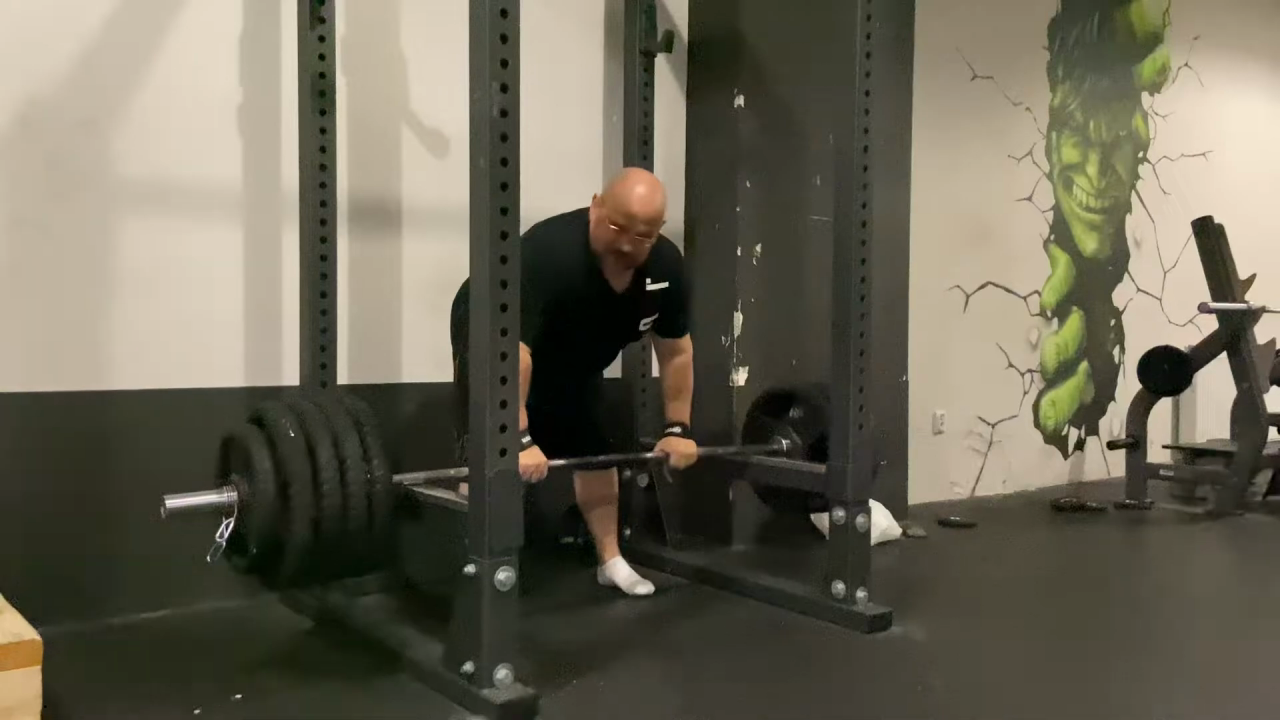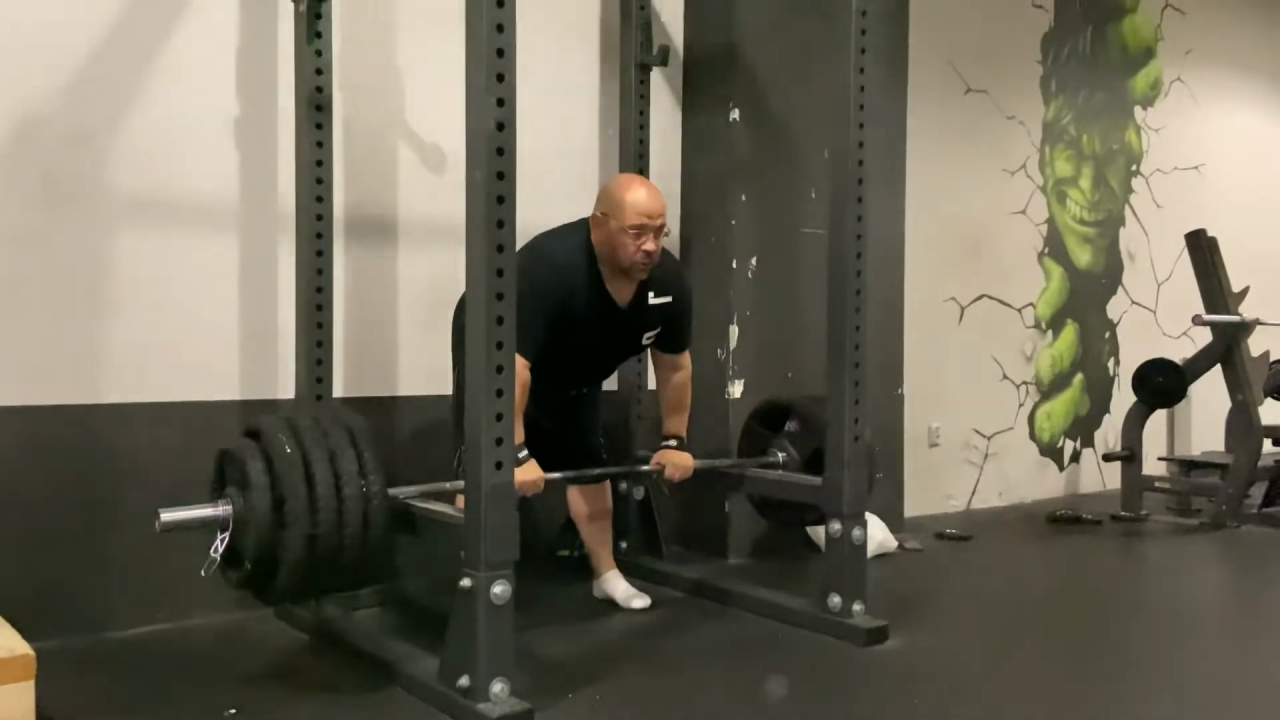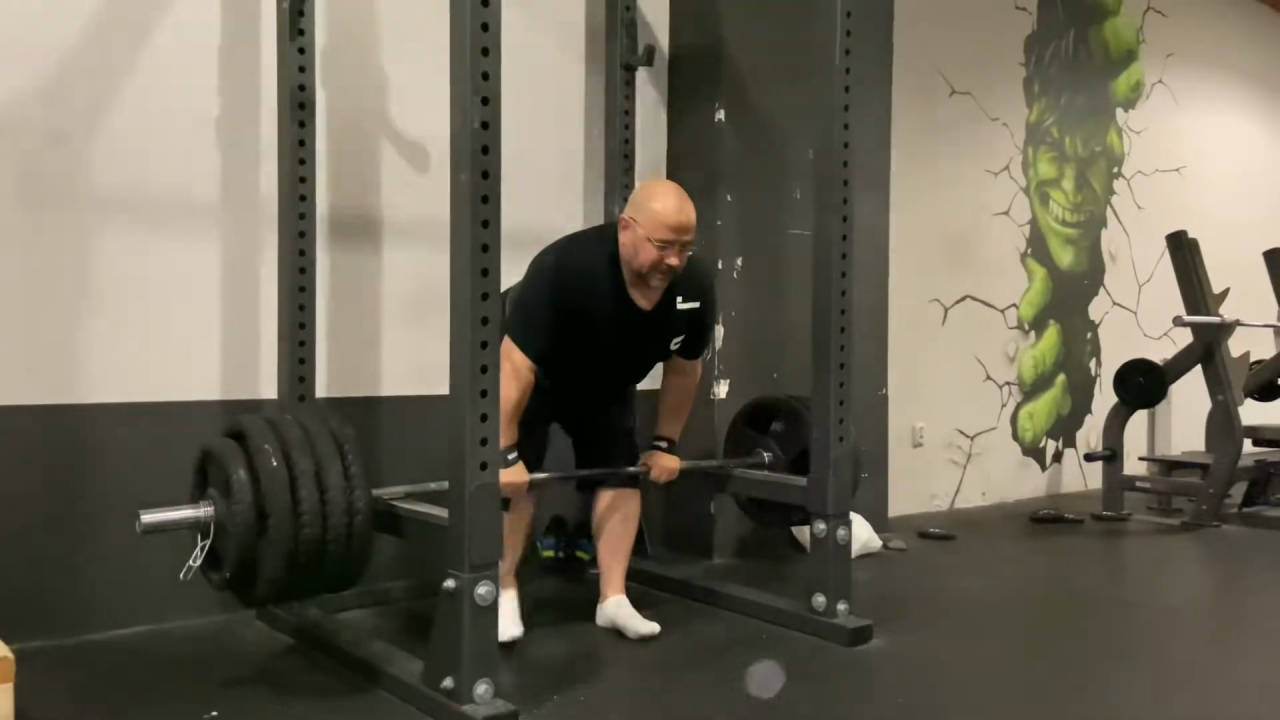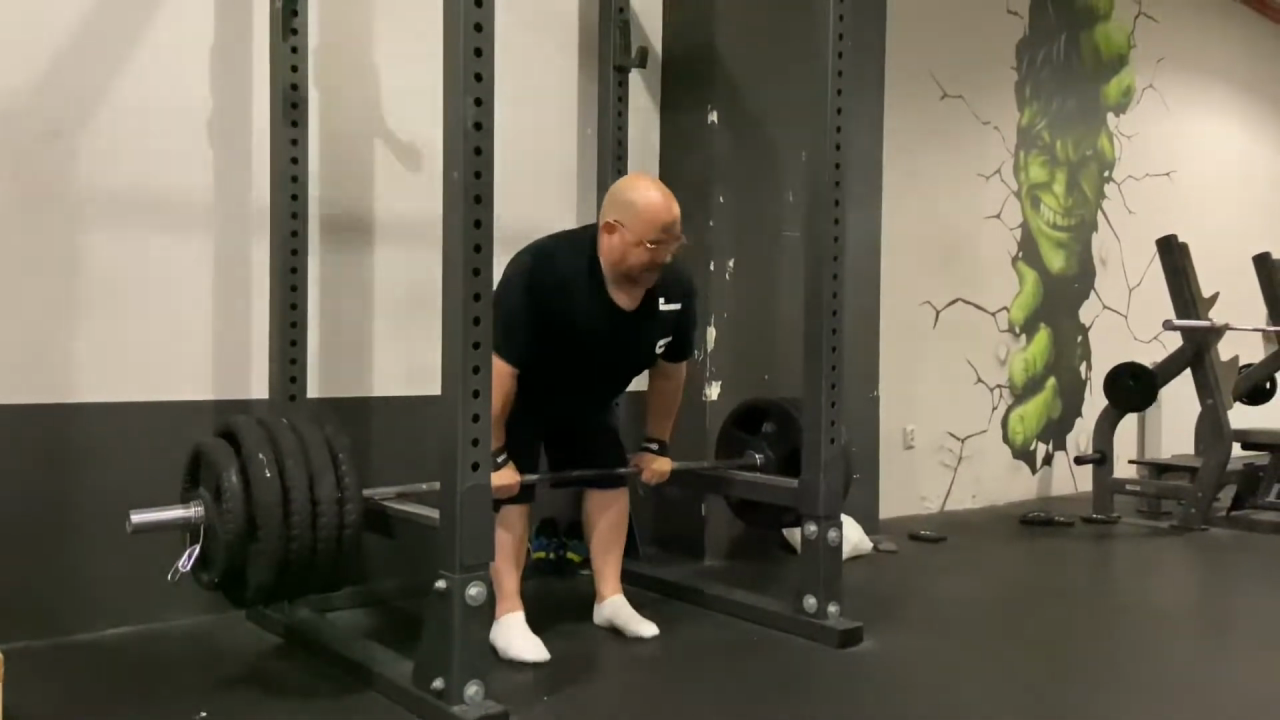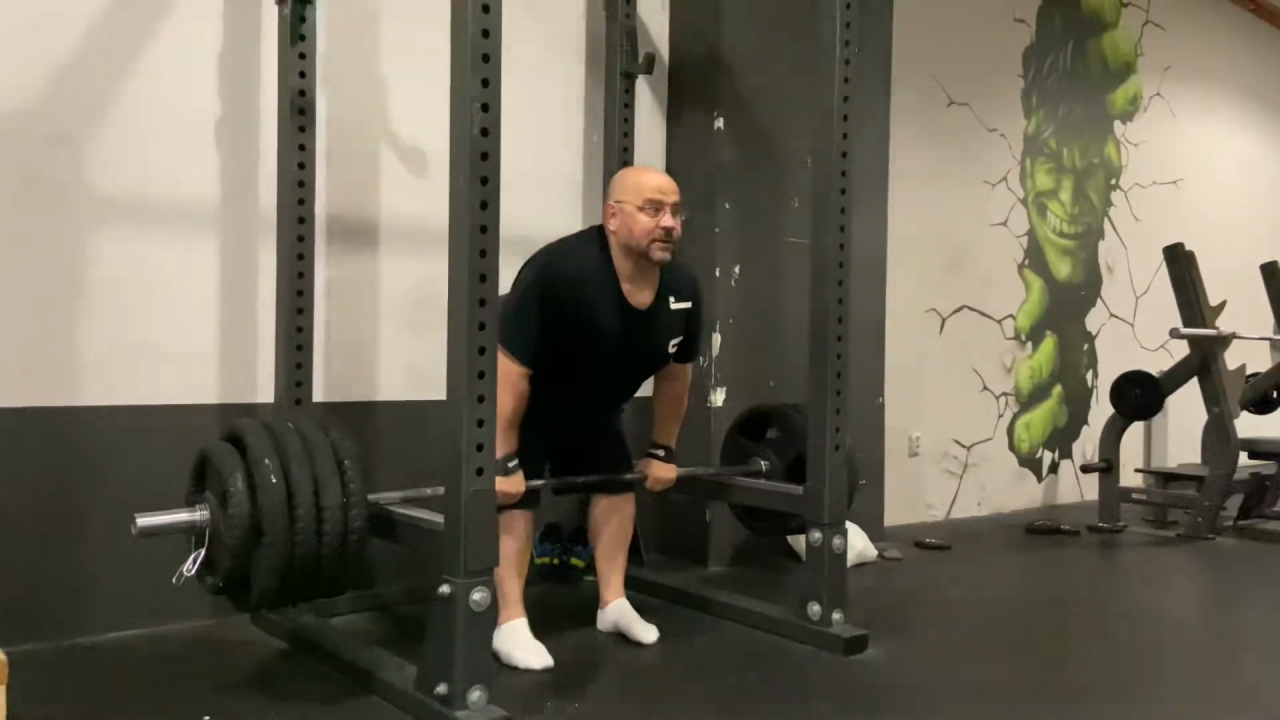
dt=1s
person 1, frame 1
left shoulder: (666, 265)
right shoulder: (549, 251)
left elbow: (676, 351)
right elbow: (511, 350)
left wrist: (677, 428)
right wrist: (519, 439)
left hip: (572, 358)
left knee: (594, 449)
left ankle: (610, 560)
person 1, frame 2
left shoulder: (667, 279)
right shoulder: (549, 265)
left elbow: (674, 365)
right elbow: (510, 365)
left wrist: (674, 441)
right wrist: (516, 454)
left hip: (573, 374)
left knee: (589, 464)
left ankle: (607, 575)
person 1, frame 3
left shoulder: (695, 285)
right shoulder: (567, 267)
left elbow: (684, 368)
right elbow: (516, 363)
left wrist: (665, 444)
right wrist: (504, 455)
left hip: (605, 387)
right hip: (533, 375)
left knee: (622, 474)
right knee: (515, 478)
left ankle: (613, 600)
right ankle: (502, 594)
person 1, frame 4
left shoulder: (676, 289)
right shoulder: (544, 270)
left elbow: (669, 371)
right elbow: (499, 368)
left wrist: (655, 446)
right wrist: (493, 457)
left hip: (587, 397)
right hip: (517, 392)
left knee: (611, 477)
right knee: (512, 489)
left ankle: (610, 599)
right ankle: (507, 616)
person 1, frame 5
left shoulder: (683, 288)
right shoulder: (559, 271)
left elbow: (675, 374)
right elbow: (510, 369)
left wrist: (661, 451)
right wrist: (504, 461)
left hip: (593, 406)
right hip: (522, 401)
left knee: (617, 484)
right knee: (516, 494)
left ankle: (614, 605)
right ankle: (511, 622)
